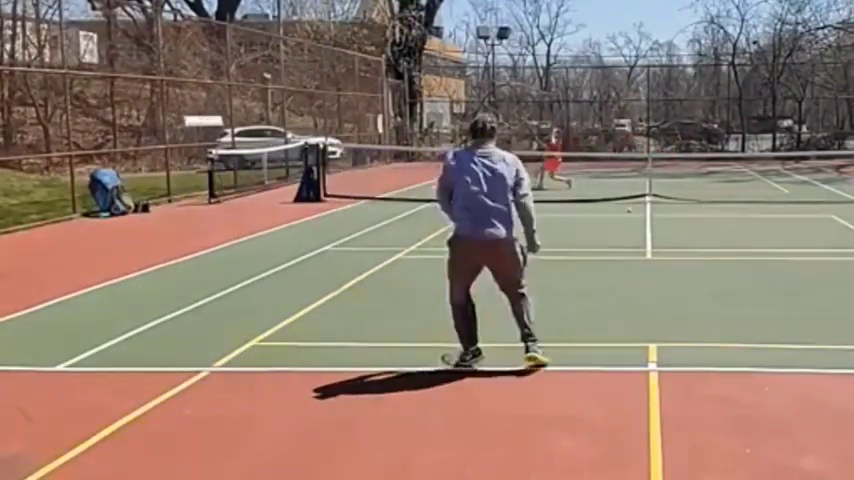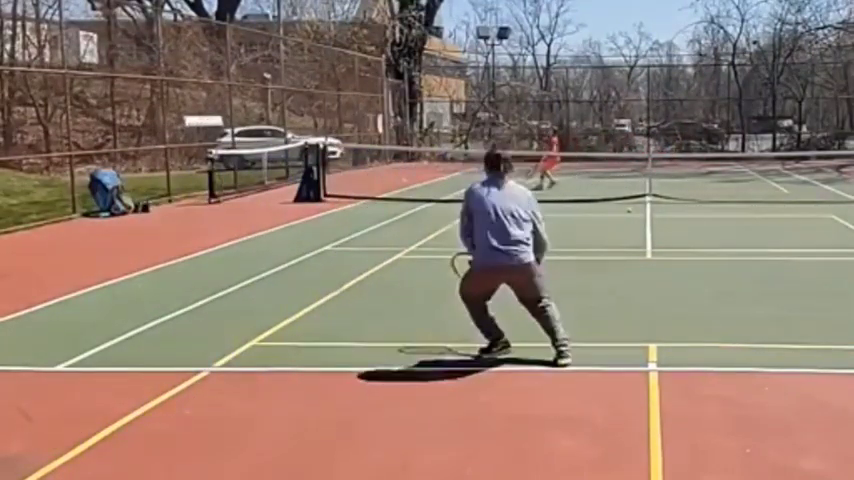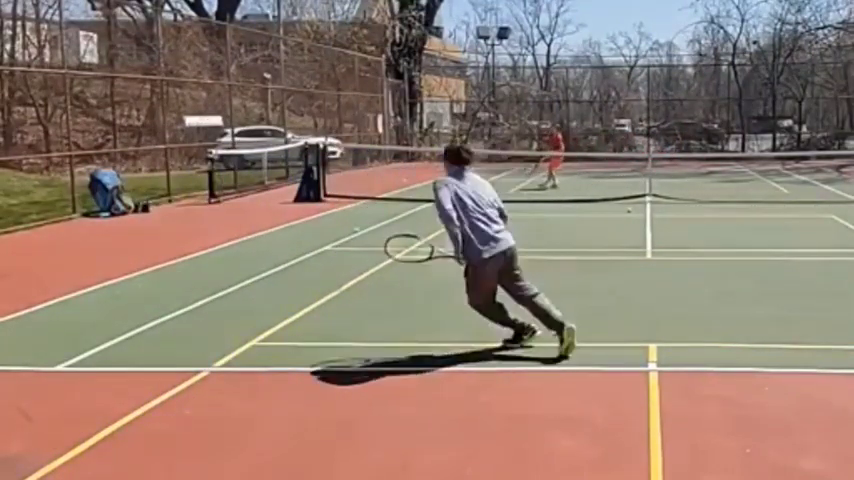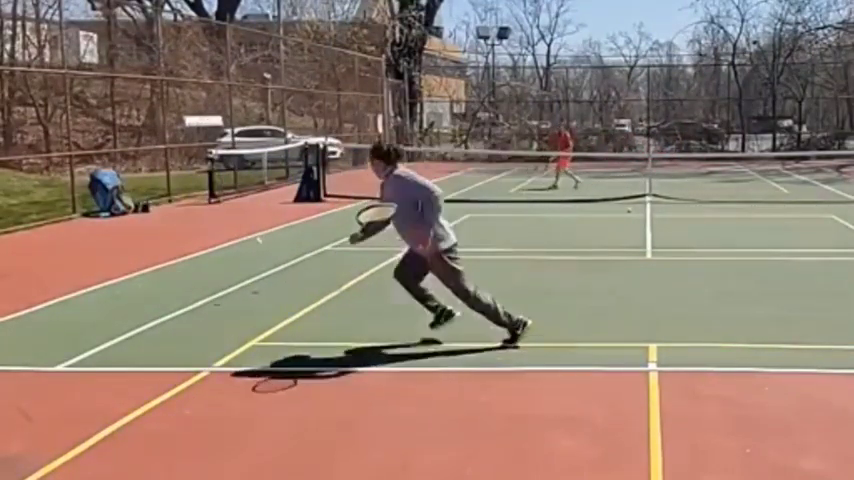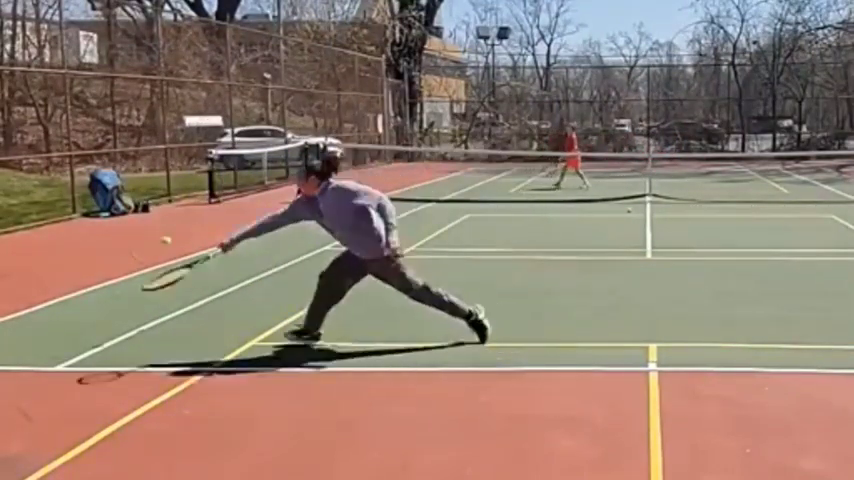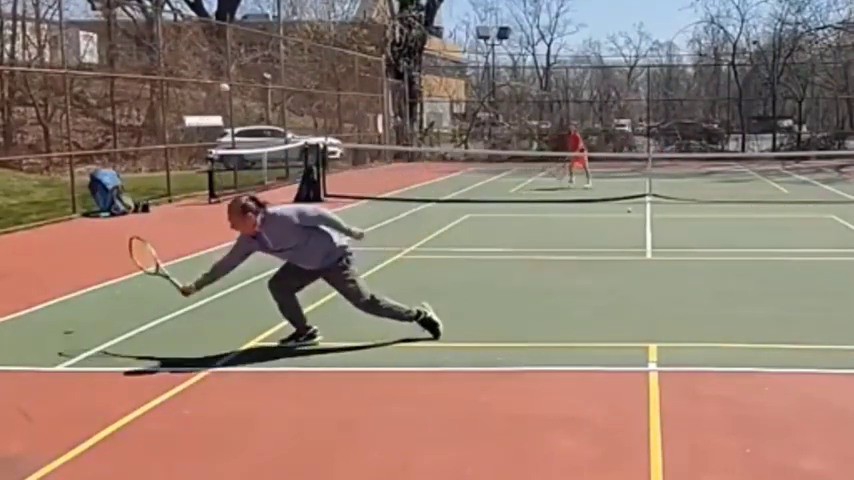
dt=0.2s
person 1, frame 1
left shoulder: (454, 158)
right shoulder: (511, 162)
left elbow: (443, 199)
right elbow: (525, 203)
right wrist: (531, 239)
left hip: (465, 240)
right hip: (499, 239)
left knee: (459, 294)
right knee: (518, 293)
left ankle: (470, 351)
right ankle: (531, 346)
person 1, frame 2
left shoulder: (474, 192)
right shoulder: (525, 194)
left elbow: (465, 232)
right elbow: (541, 239)
right wrist: (533, 265)
left hip: (487, 264)
right hip: (523, 262)
left knee: (470, 295)
right knee: (541, 304)
left ankle: (497, 341)
right ankle: (563, 348)
person 1, frame 3
left shoulder: (443, 184)
right shoulder: (481, 182)
left elbow: (448, 216)
left wrist: (461, 251)
left hip: (481, 256)
right hip: (505, 247)
left knee: (479, 300)
right knee: (528, 294)
left ankle: (522, 329)
right ankle: (562, 328)
person 1, frame 4
left shoulder: (401, 178)
right shoulder: (389, 183)
left elbow: (433, 195)
right elbow: (400, 215)
left wrist: (427, 233)
right wrist: (368, 231)
left hip: (438, 246)
left knee: (467, 292)
right knee: (403, 274)
left ankle: (515, 324)
right ankle: (441, 311)
person 1, frame 5
left shoulder: (339, 190)
right shoulder: (305, 204)
left elbow: (379, 200)
right elbow: (276, 220)
left wrist: (391, 234)
right wrist: (237, 238)
left hip: (382, 252)
right hip: (359, 253)
left knee: (418, 291)
right knee: (327, 281)
left ankle: (470, 315)
right ankle: (310, 329)
person 1, frame 6
left shoulder: (280, 217)
right shoulder: (247, 240)
left elbow: (320, 214)
right elbow: (227, 263)
left wrist: (349, 231)
right wrist: (197, 284)
left hip: (334, 255)
right hip: (309, 261)
left knee: (365, 300)
right knee: (278, 286)
left ankle: (419, 314)
right ankle: (305, 332)
